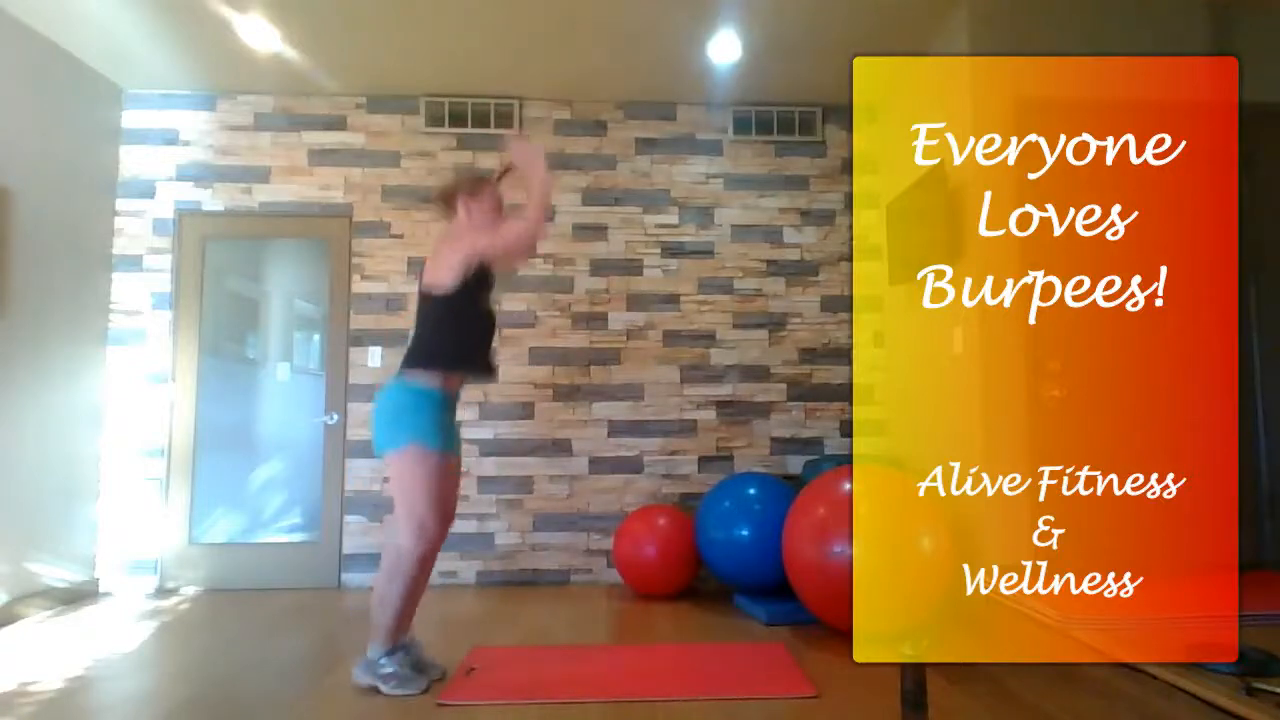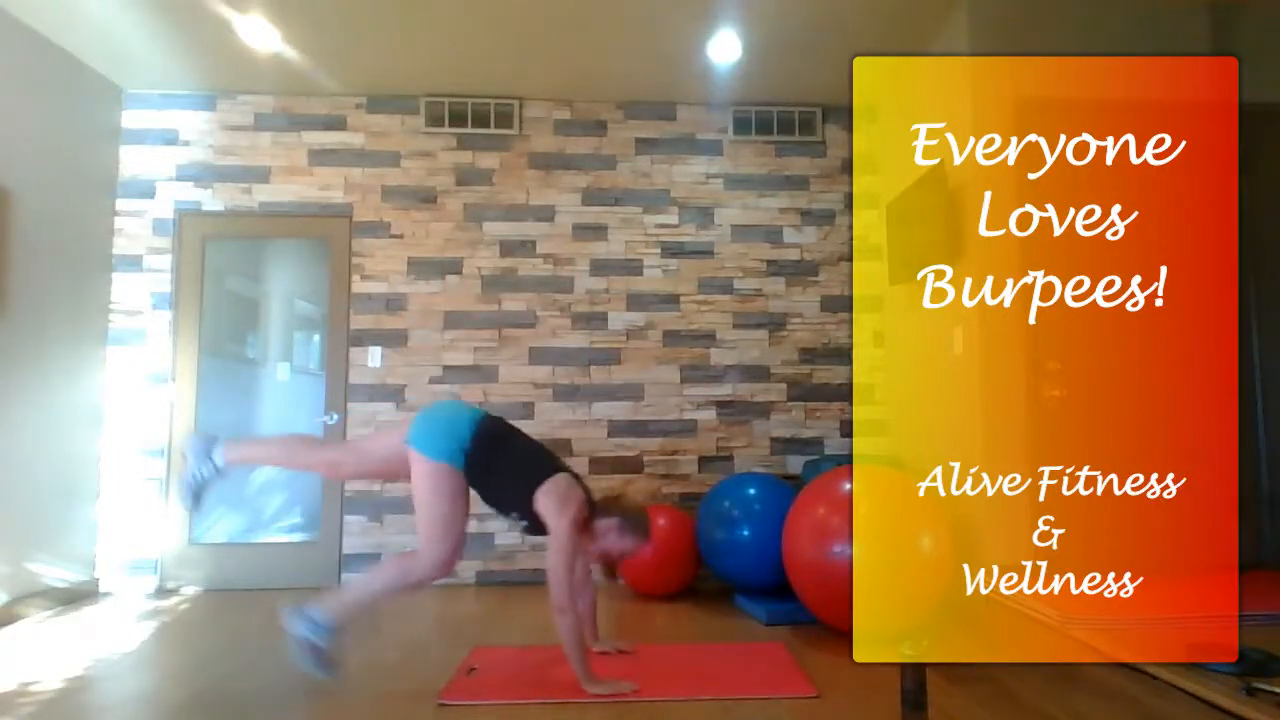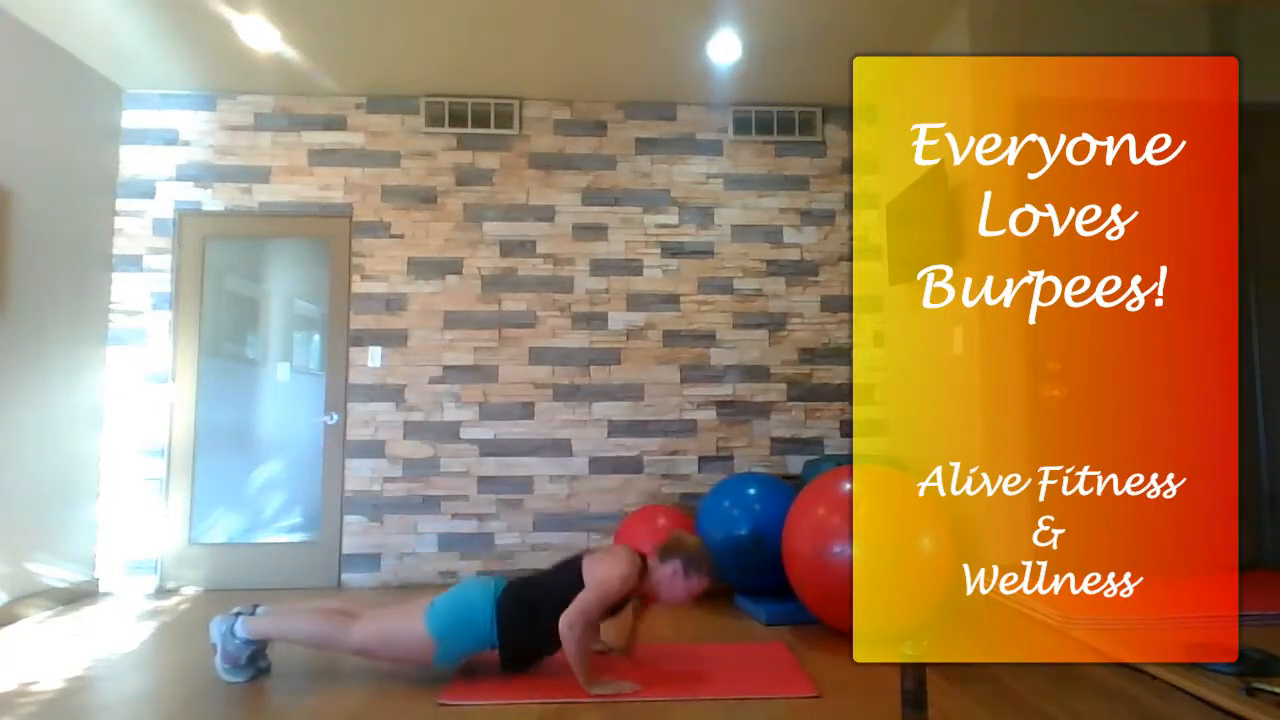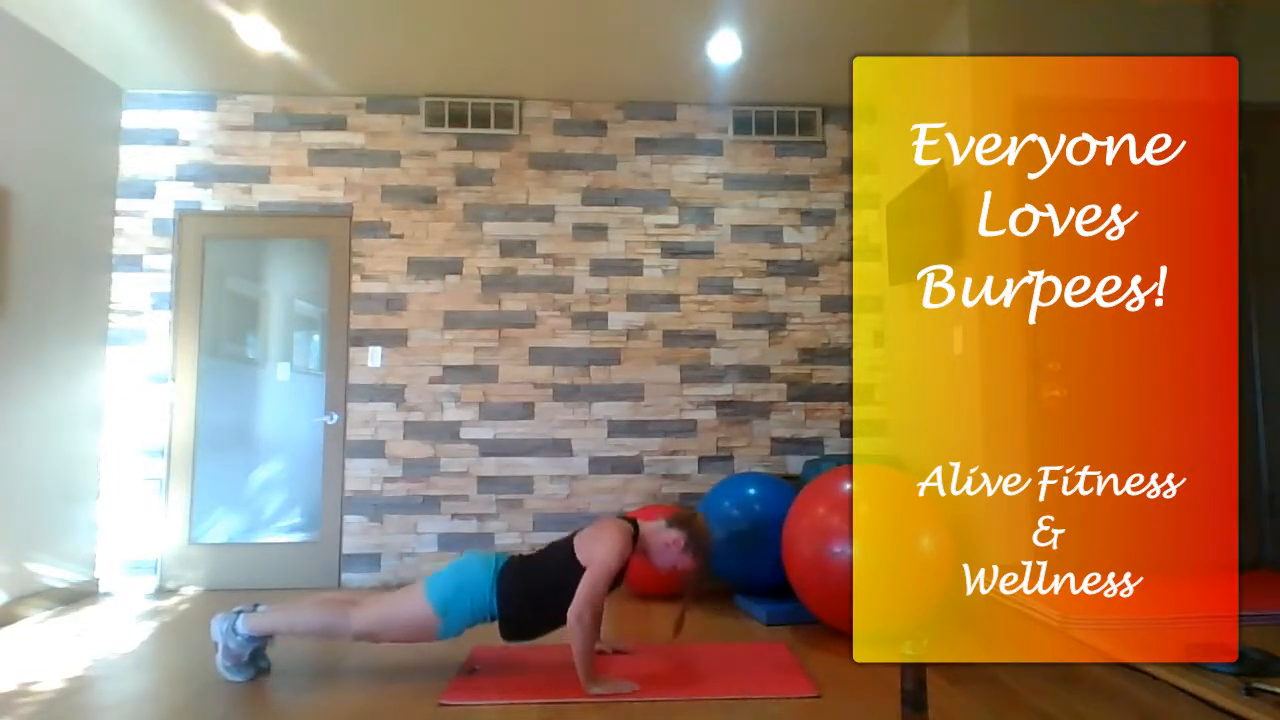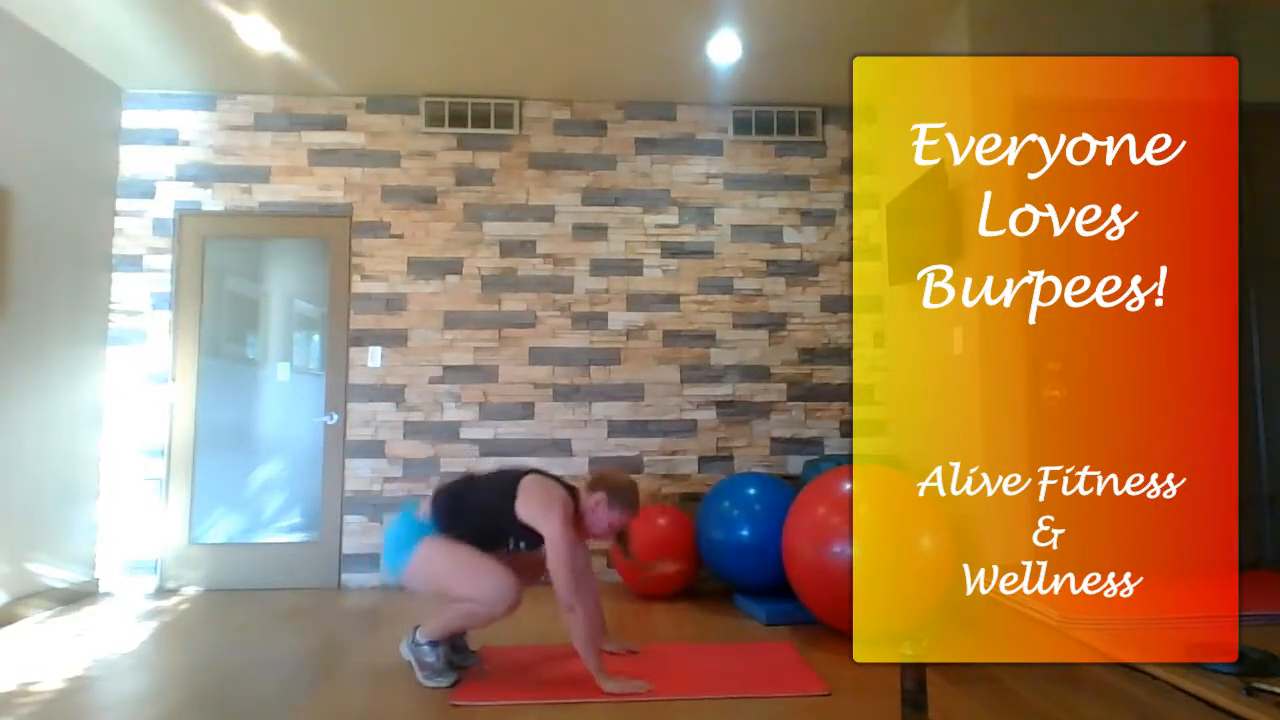
dt=1s
person 1, frame 1
left shoulder: (470, 255)
right shoulder: (460, 246)
left elbow: (519, 250)
right elbow: (531, 226)
left wrist: (517, 172)
right wrist: (537, 172)
left hip: (434, 404)
right hip: (414, 403)
left knee: (432, 529)
right knee: (415, 534)
left ankle: (395, 642)
right ankle: (377, 657)
person 1, frame 2
left shoulder: (583, 515)
right shoulder: (569, 517)
left elbow: (581, 576)
right elbow: (562, 599)
left wrist: (596, 638)
right wrist: (588, 679)
left hip: (450, 425)
right hip: (450, 435)
left knee: (329, 461)
right knee: (438, 557)
left ankle: (214, 453)
right ankle: (319, 619)
person 1, frame 3
left shoulder: (627, 563)
right shoulder: (626, 573)
right elbow: (569, 622)
left wrist: (598, 639)
right wrist: (591, 682)
left hip: (490, 601)
right hip: (482, 618)
left knee: (364, 620)
right knee: (356, 636)
left ankle: (253, 617)
right ankle: (241, 628)
person 1, frame 4
left shoulder: (620, 532)
right shoulder: (618, 543)
left elbow: (587, 597)
right elbow: (578, 614)
left wrist: (593, 644)
right wrist: (589, 680)
left hip: (490, 577)
right hip: (482, 588)
left knee: (367, 608)
right knee: (358, 623)
left ankle: (253, 618)
right ankle: (241, 627)
person 1, frame 5
left shoulder: (571, 507)
right shoulder: (557, 511)
left elbow: (584, 579)
right elbow: (571, 603)
left wrist: (604, 639)
right wrist: (603, 678)
left hip: (444, 532)
right hip: (413, 535)
left knee: (536, 564)
right knee: (502, 592)
left ankle: (451, 633)
right ankle: (425, 641)
